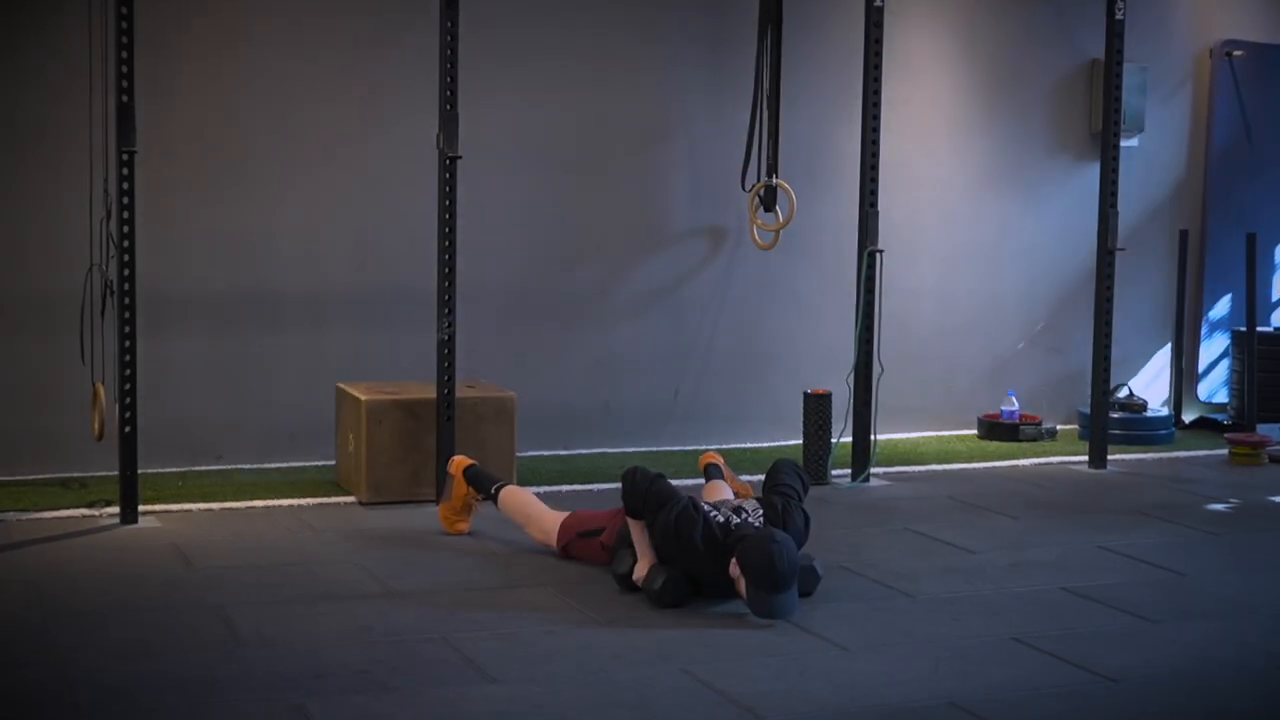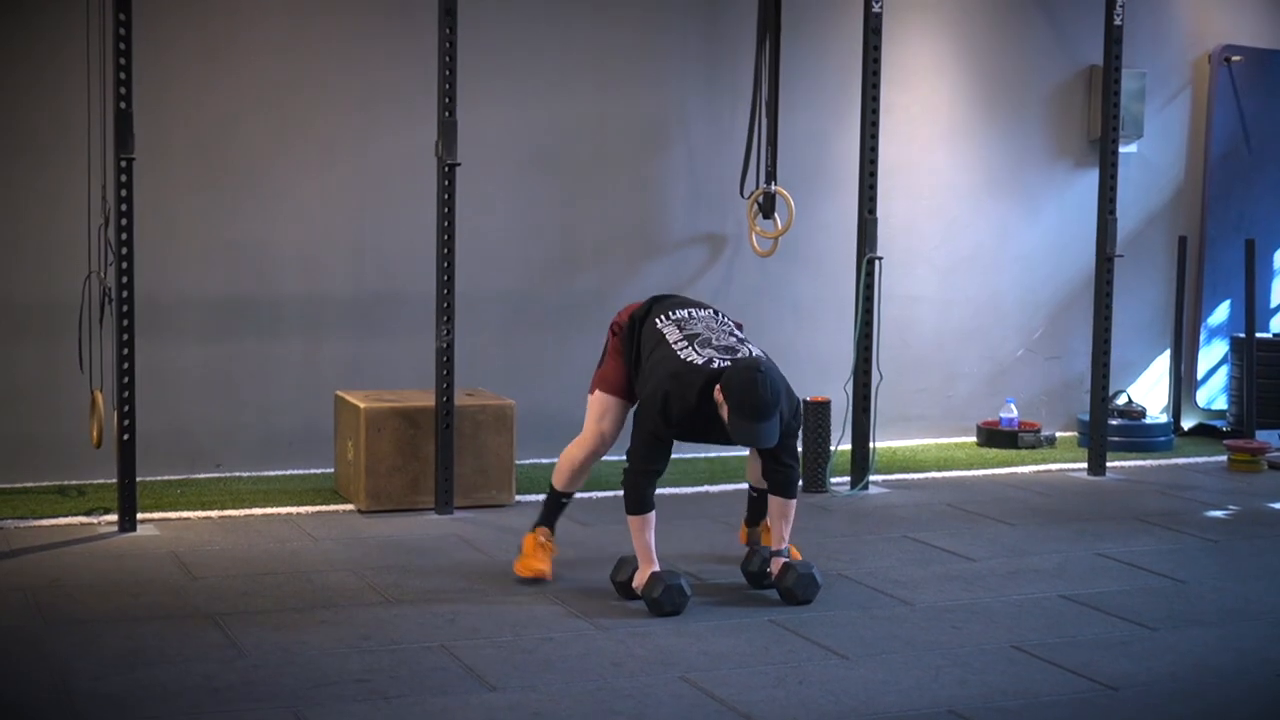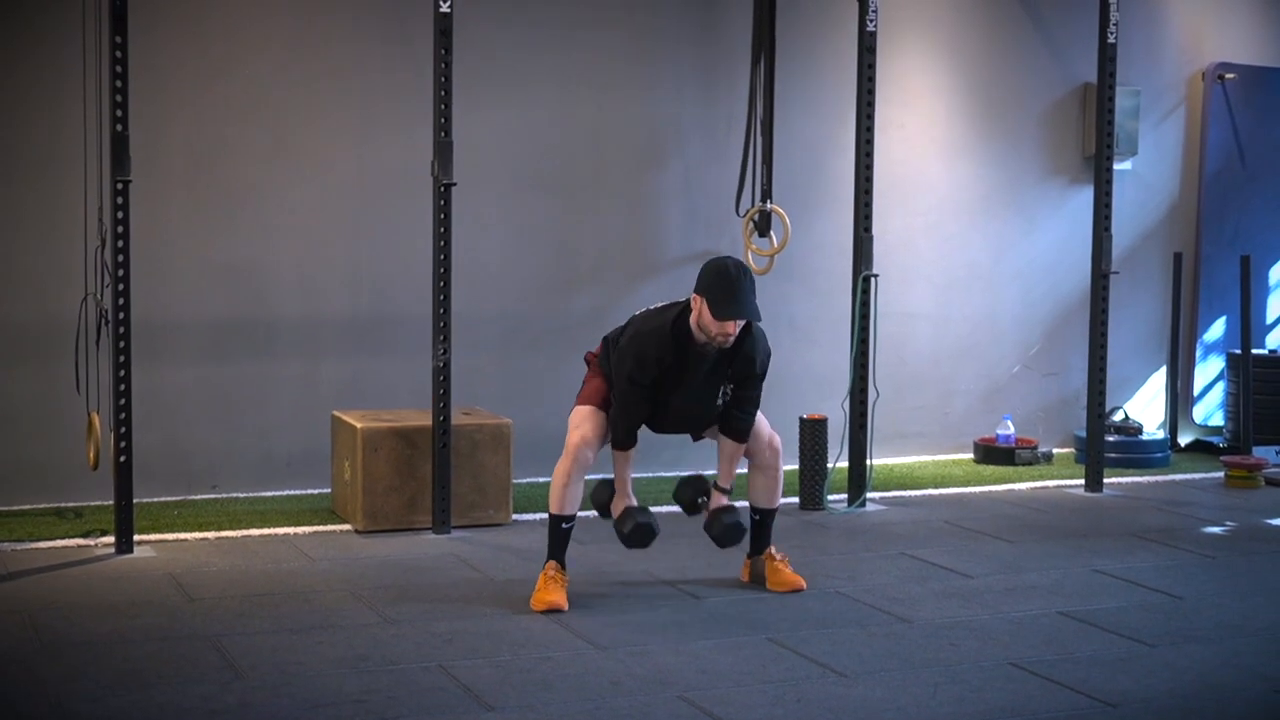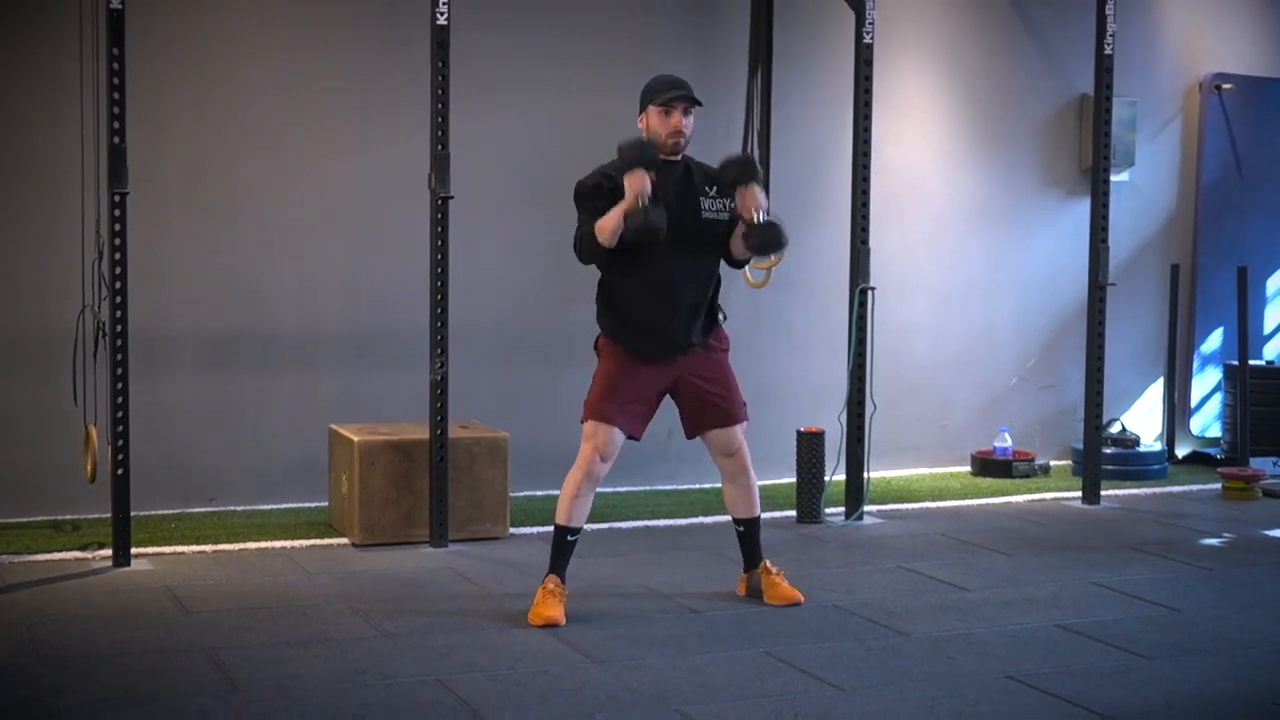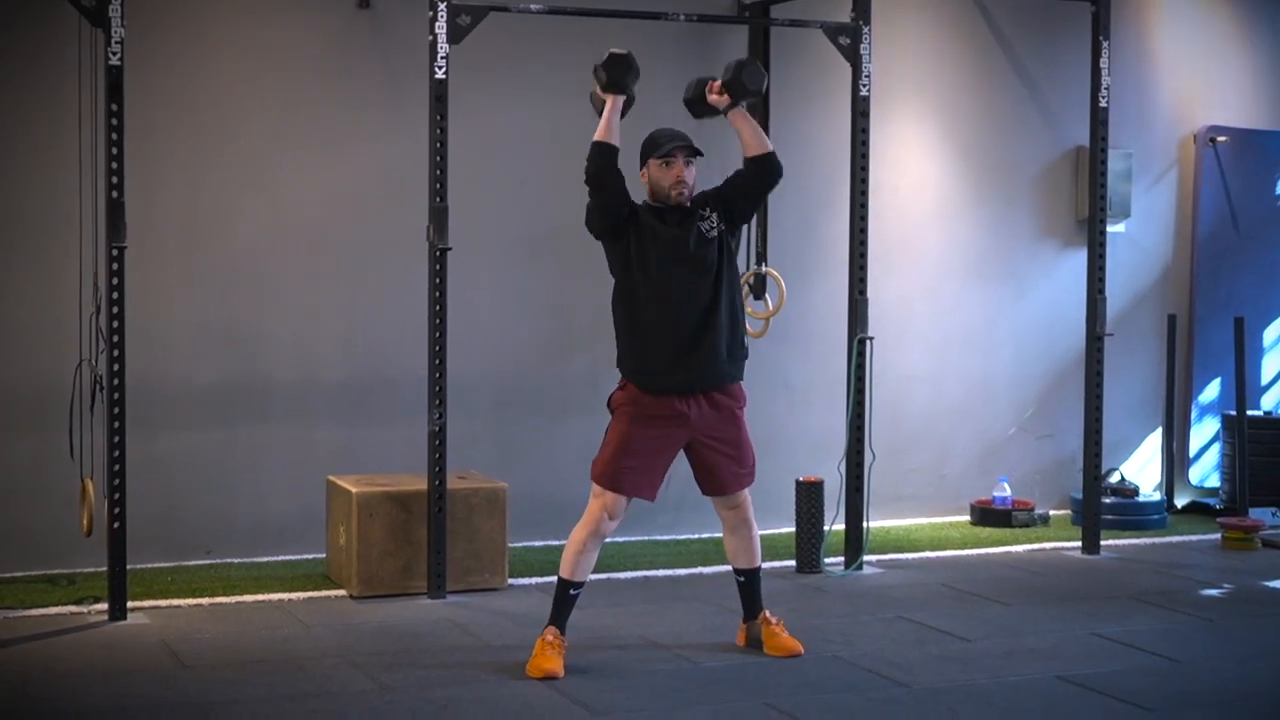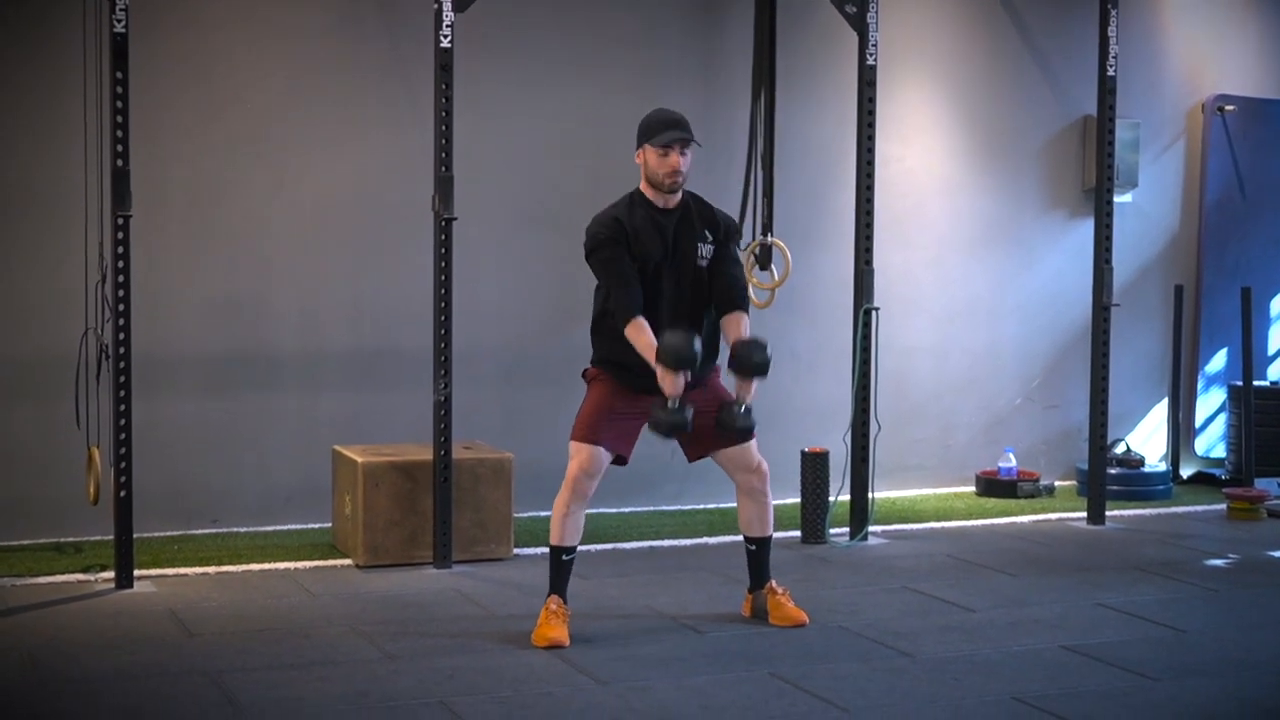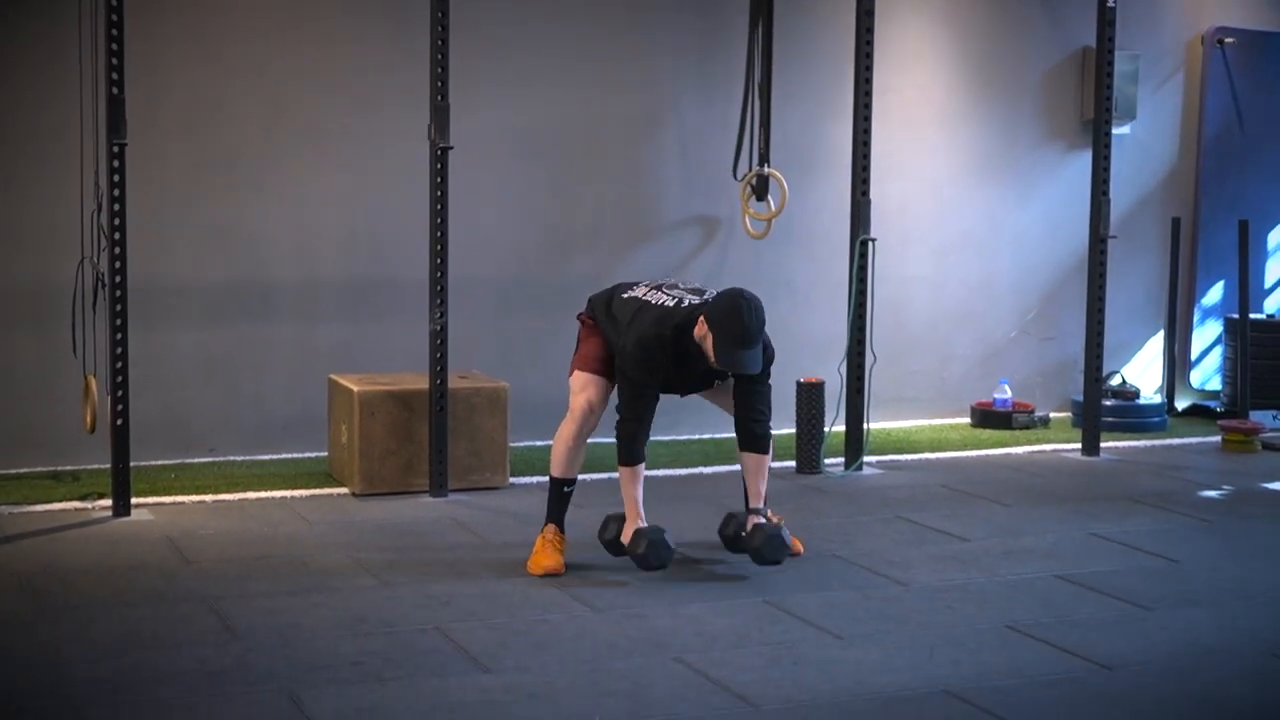
dt=0.7s
person 1, frame 1
left shoulder: (787, 525)
right shoulder: (694, 536)
left elbow: (786, 469)
right elbow: (635, 481)
right wrist: (645, 558)
right hip: (637, 532)
right knee: (547, 527)
left ankle: (714, 470)
right ankle: (470, 475)
person 1, frame 2
left shoulder: (776, 398)
right shoulder: (670, 390)
left elbow: (785, 471)
right elbow: (641, 471)
left wrist: (779, 552)
right wrist: (647, 565)
left knee: (770, 443)
right knee: (595, 439)
left ankle: (756, 526)
right ankle: (542, 531)
person 1, frame 3
left shoulder: (752, 346)
right shoulder: (647, 336)
left elbow: (738, 420)
right elbow: (626, 420)
left wrist: (722, 490)
right wrist: (622, 493)
right hip: (618, 378)
left knee: (768, 446)
right knee: (580, 445)
left ankle: (760, 556)
right ankle: (554, 569)
person 1, frame 4
left shoulder: (711, 183)
right shoulder: (611, 181)
left elbow: (737, 255)
right elbow: (588, 249)
left wrist: (751, 219)
right wrist: (627, 204)
left hip: (700, 345)
right hip: (630, 346)
left knee: (736, 454)
right knee: (594, 457)
left ankle: (756, 571)
right ankle: (553, 582)
person 1, frame 5
left shoulder: (714, 213)
right shoulder: (626, 222)
left elbow: (767, 170)
right elbow: (600, 178)
left wrist: (733, 109)
right wrist: (612, 107)
left hip: (718, 397)
right hip: (648, 400)
left knee: (738, 510)
right knee: (603, 513)
left ankle: (755, 621)
right ankle: (554, 632)
person 1, frame 6
left shoulder: (714, 223)
right shoulder: (613, 225)
left elbow: (730, 297)
right elbow: (623, 307)
right wrist: (659, 364)
left hip: (699, 375)
right hip: (622, 375)
left knee: (754, 471)
right knee: (581, 474)
left ankle: (762, 592)
right ankle: (555, 603)
person 1, frame 7
left shoulder: (752, 345)
right shoulder: (646, 341)
left elbow: (755, 427)
right elbow: (633, 427)
left wrist: (755, 511)
right wrist: (634, 518)
left hip: (683, 347)
right hip: (609, 327)
left knee: (756, 412)
right knee: (585, 407)
left ankle: (760, 517)
right ankle: (553, 531)
